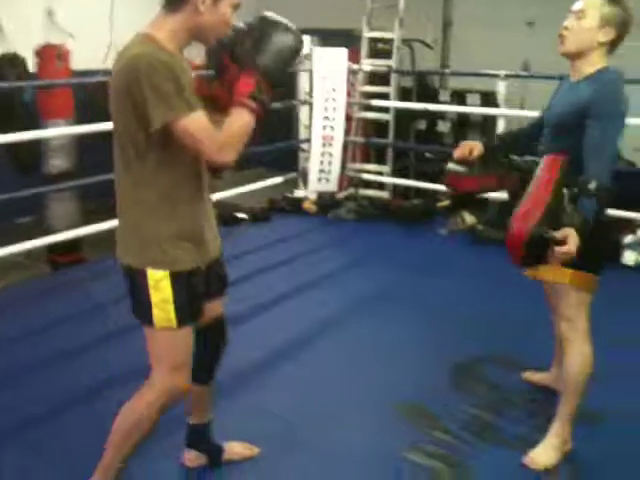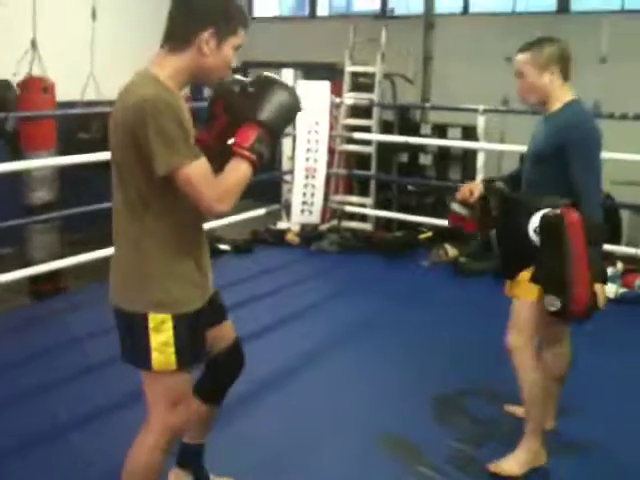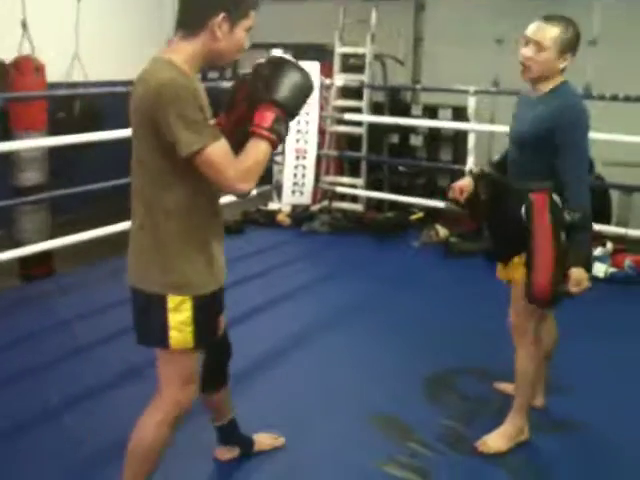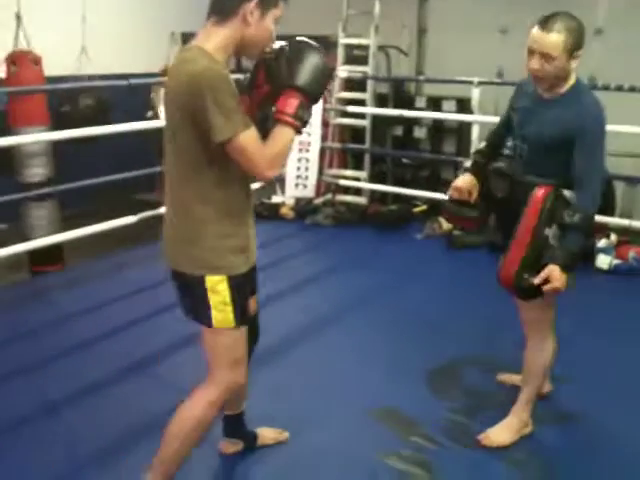
dt=0.3s
person 1, frame 1
left shoulder: (171, 59)
right shoulder: (145, 63)
left elbow: (200, 137)
right elbow: (218, 149)
left wrist: (239, 81)
right wrist: (255, 80)
left hip: (194, 236)
right hip: (160, 250)
left knee: (212, 339)
right knee: (169, 381)
person 1, frame 2
left shoulder: (164, 96)
right shoulder: (151, 102)
right elbow: (215, 199)
left wrist: (222, 131)
right wrist: (256, 132)
left hip: (185, 275)
right hip: (157, 290)
left knee: (227, 357)
right knee: (168, 417)
person 1, frame 3
left shoulder: (176, 78)
right shoulder: (169, 86)
right elbow: (236, 179)
left wrist: (238, 116)
right wrist: (273, 114)
left hip: (195, 258)
right hip: (173, 270)
left knee: (217, 349)
right knee: (175, 396)
left ankle: (231, 440)
person 1, frame 4
left shoulder: (201, 64)
right shoulder: (205, 74)
right elbow: (264, 164)
left wrist: (261, 93)
right wrist: (296, 98)
left hip: (224, 241)
right hip: (207, 251)
left knee: (245, 336)
right knee: (225, 377)
left ankle: (237, 433)
person 2, frame 1
left shoulder: (606, 90)
right shoulder: (568, 84)
left elbow: (598, 168)
right elbow: (536, 132)
left wrist: (578, 226)
right wrist: (486, 147)
left hip: (579, 225)
left knee: (573, 323)
right knee: (557, 302)
left ankle: (561, 432)
right ankle: (560, 375)
person 2, frame 2
left shoulder: (577, 126)
right shoulder: (551, 120)
left elbow: (589, 203)
right wrist: (488, 187)
left knee: (518, 342)
right knee: (552, 335)
right ankle: (545, 412)
person 2, frame 3
left shoulder: (568, 110)
right shoulder: (529, 98)
left elbow: (576, 187)
left wrist: (578, 255)
right wrist: (477, 178)
left knee: (521, 324)
right knee: (539, 314)
left ankle: (516, 422)
right ankle: (533, 389)
person 2, frame 4
left shoulder: (586, 113)
right shoulder: (525, 90)
left elbow: (587, 192)
right elbow: (499, 137)
left wrist: (562, 259)
right wrist: (473, 172)
right hip: (519, 212)
left knee: (536, 316)
right knee: (531, 310)
left ankle: (521, 415)
right ankle: (538, 376)
